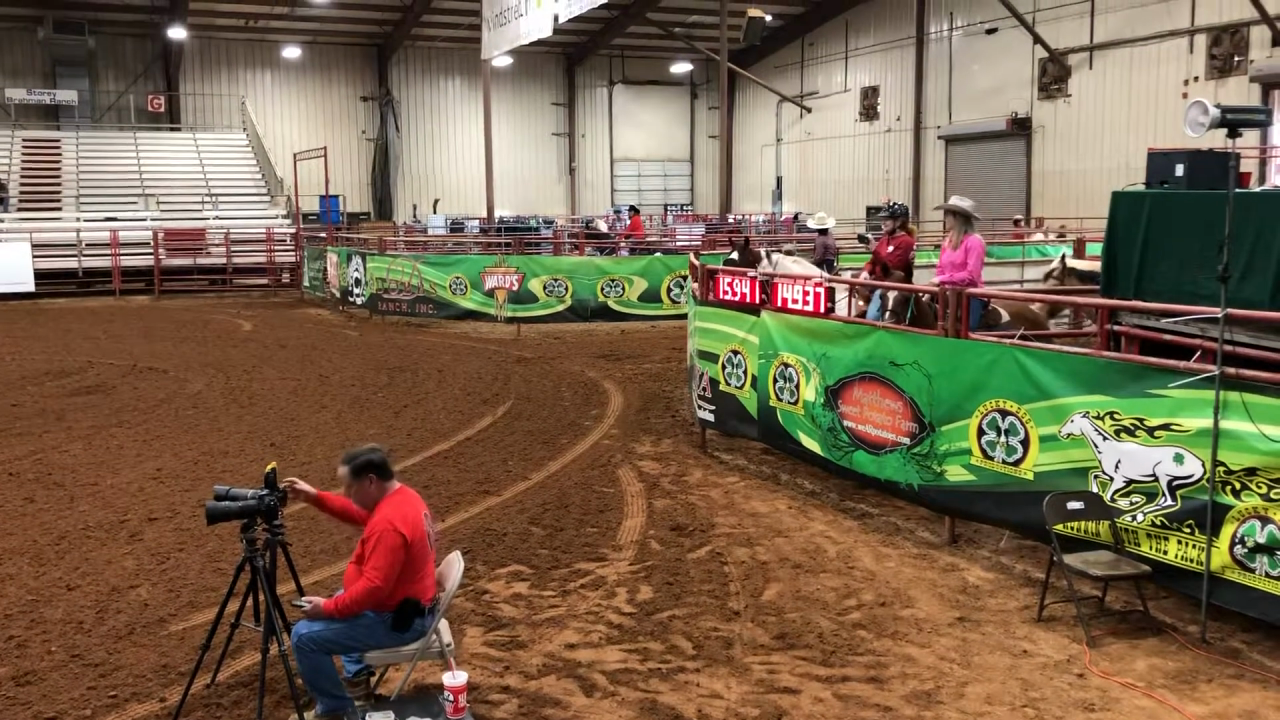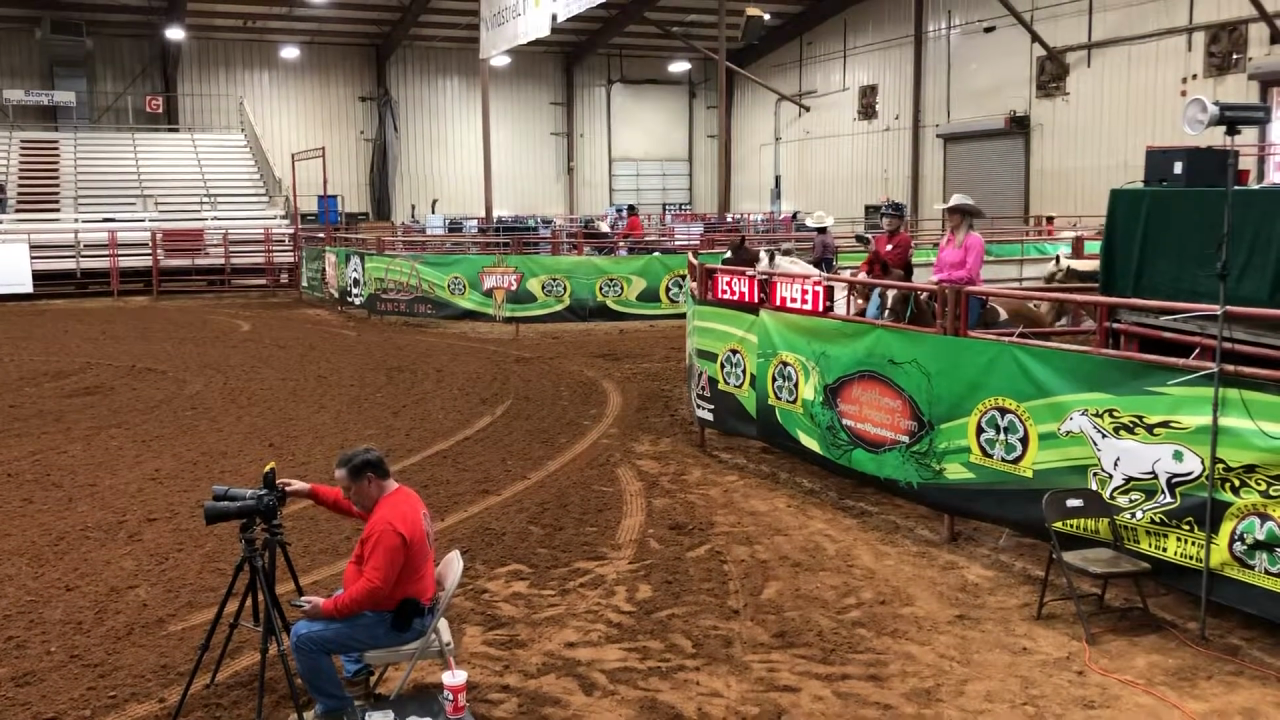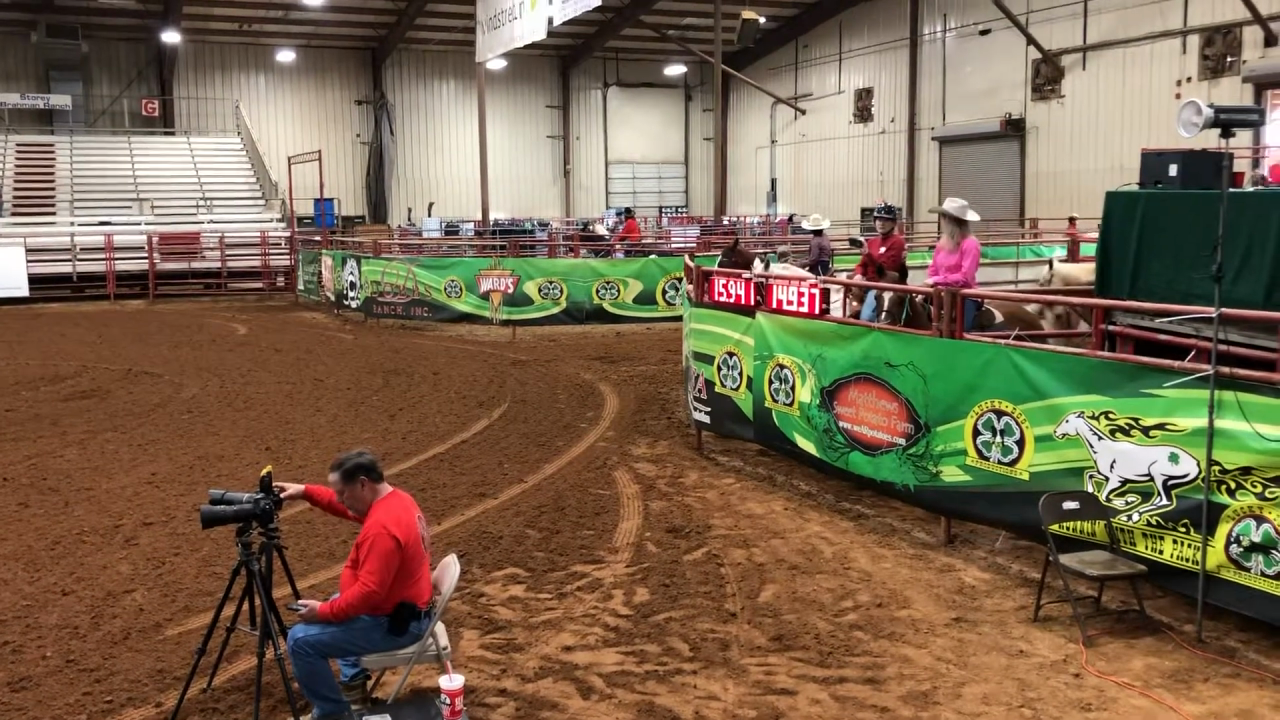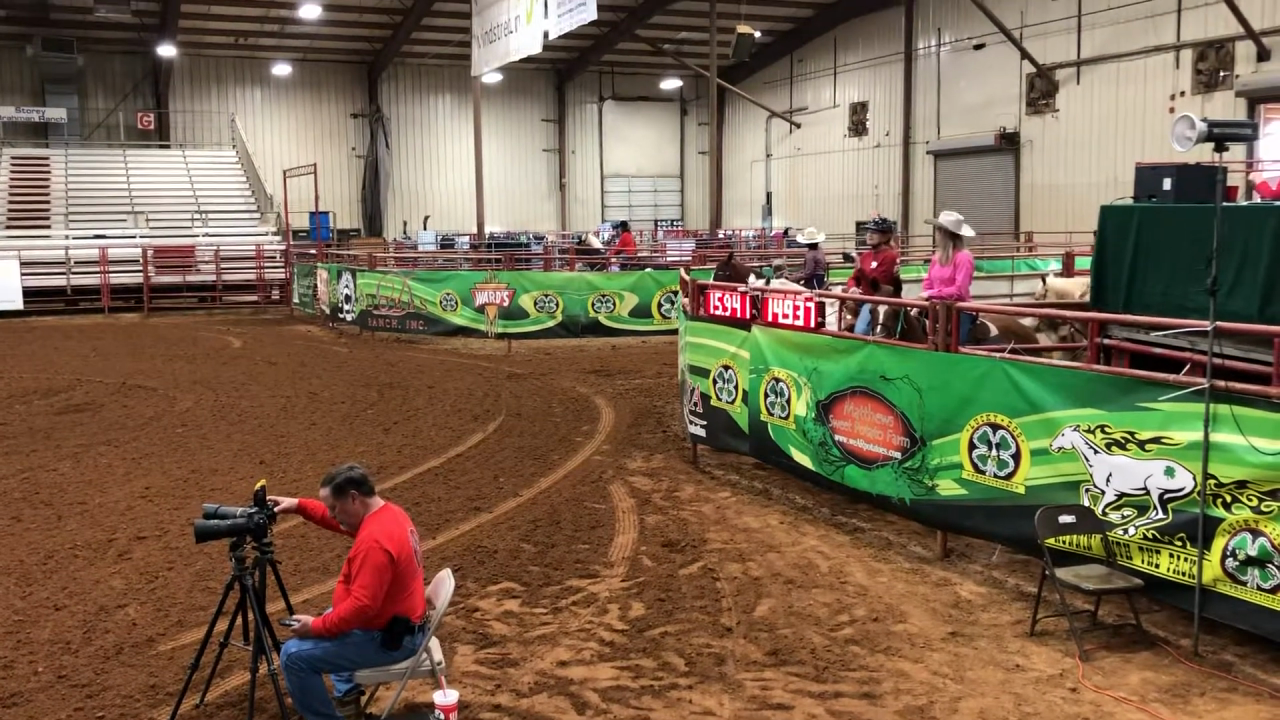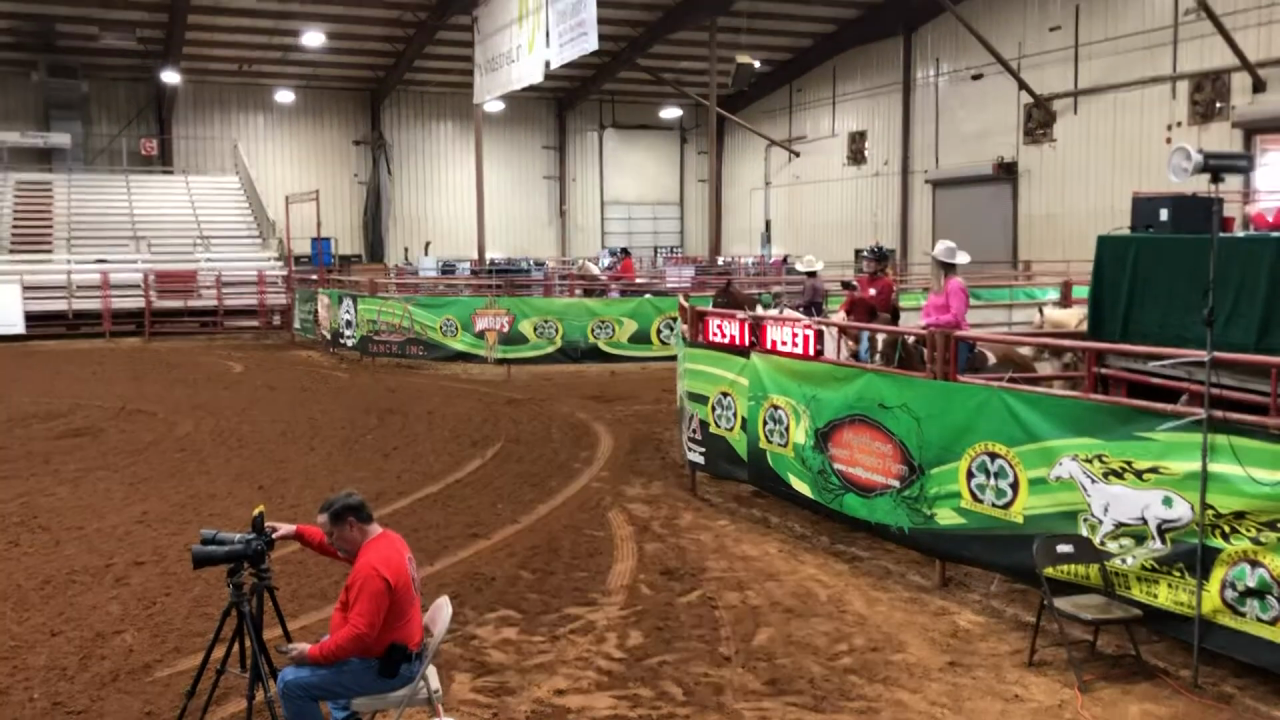
dt=0.5s
person 1, frame 1
left shoulder: (389, 523)
right shoulder: (403, 496)
left elbow: (373, 588)
right elbow: (361, 514)
left wrist: (327, 608)
right wrist: (316, 498)
left hip: (397, 620)
right hip: (409, 606)
left knee: (304, 636)
right knee: (342, 601)
right ankle: (357, 677)
person 1, frame 2
left shoulder: (387, 524)
right shoulder: (402, 495)
left elbow: (373, 588)
right elbow: (351, 504)
left wrist: (327, 607)
right wrist: (310, 491)
left hip: (397, 619)
right hip: (407, 604)
left knee: (303, 636)
right knee: (341, 598)
right ankle: (357, 676)
person 1, frame 3
left shoulder: (382, 526)
right shoulder: (396, 498)
left elbow: (369, 592)
right elbow: (344, 505)
left wrist: (323, 611)
right wrist: (305, 491)
left hip: (395, 623)
right hip: (405, 609)
left knee: (300, 640)
right knee: (339, 604)
right ankle: (354, 680)
person 1, frame 4
left shoulder: (374, 541)
right shoulder: (390, 512)
left elbow: (361, 606)
right elbow: (338, 518)
left wrist: (315, 626)
right wrist: (298, 505)
left hip: (389, 638)
right hip: (400, 624)
left knee: (294, 655)
right knee: (332, 619)
right ankle: (347, 696)
person 1, frame 5
left shoulder: (372, 568)
right shoulder: (388, 539)
left elbow: (359, 634)
right elbow: (336, 545)
left wrist: (312, 653)
right wrist: (297, 532)
left hip: (385, 666)
right hip: (396, 651)
left knee: (291, 682)
right knee: (329, 644)
